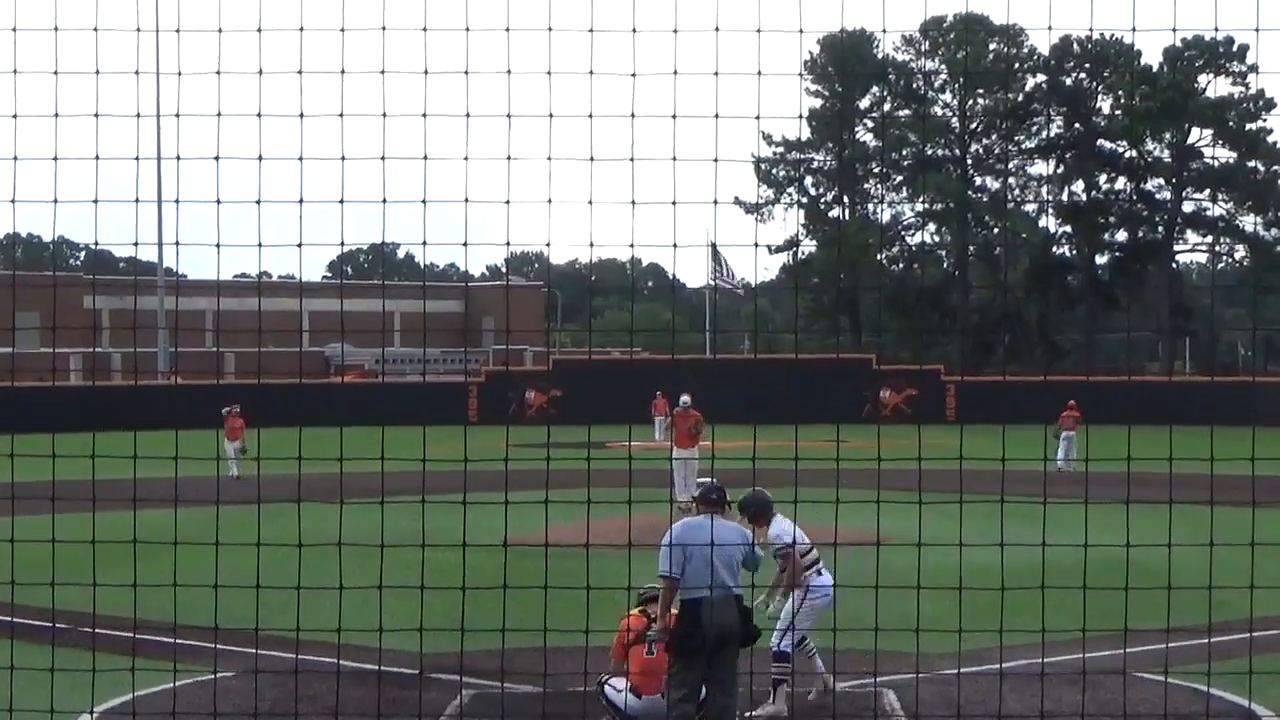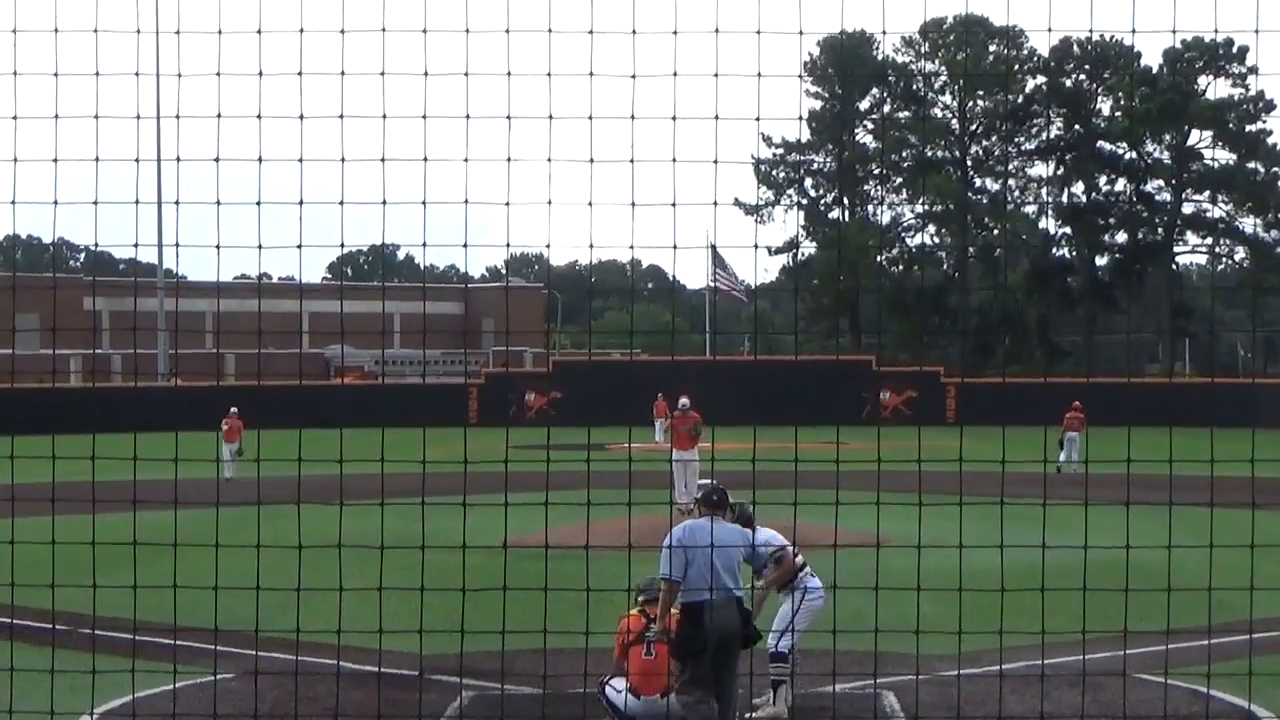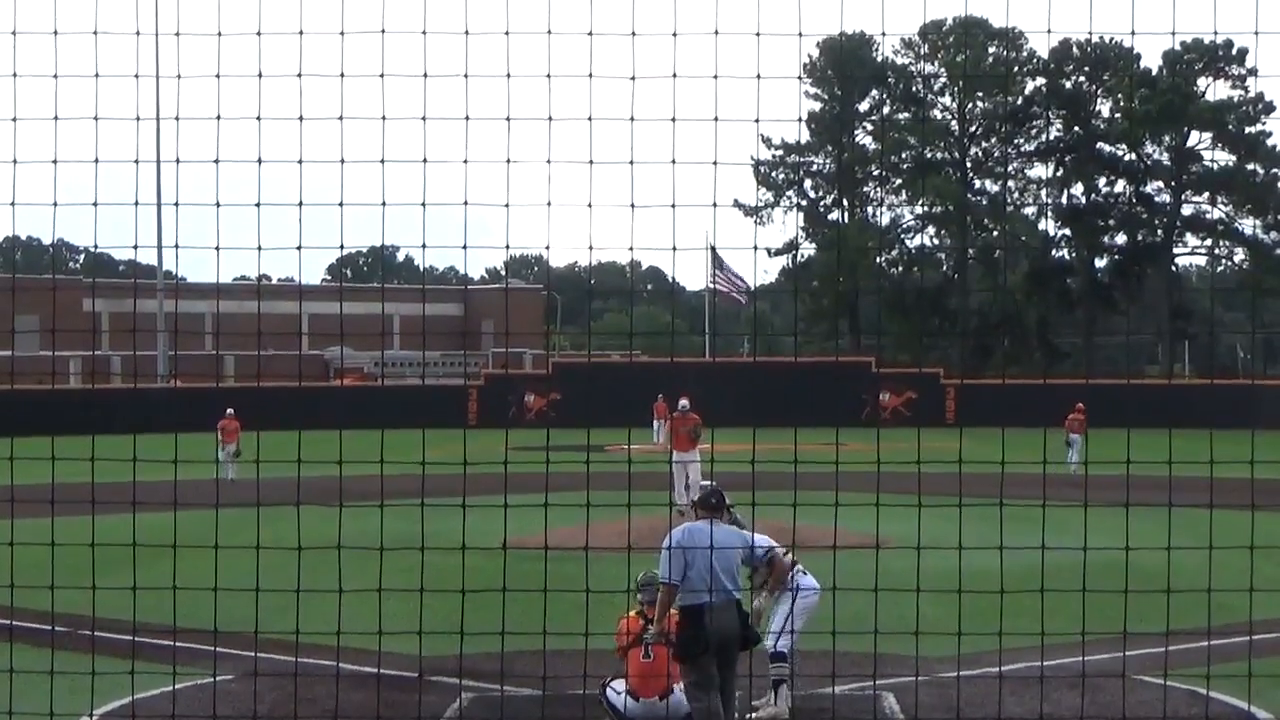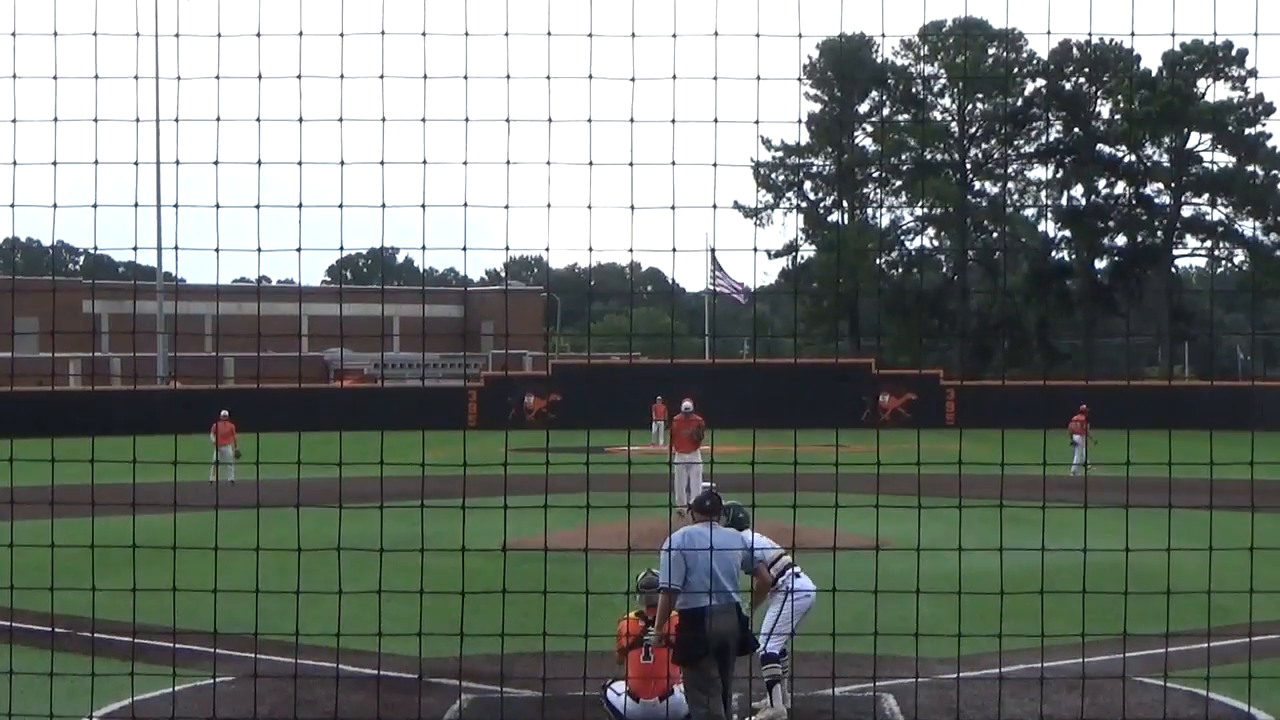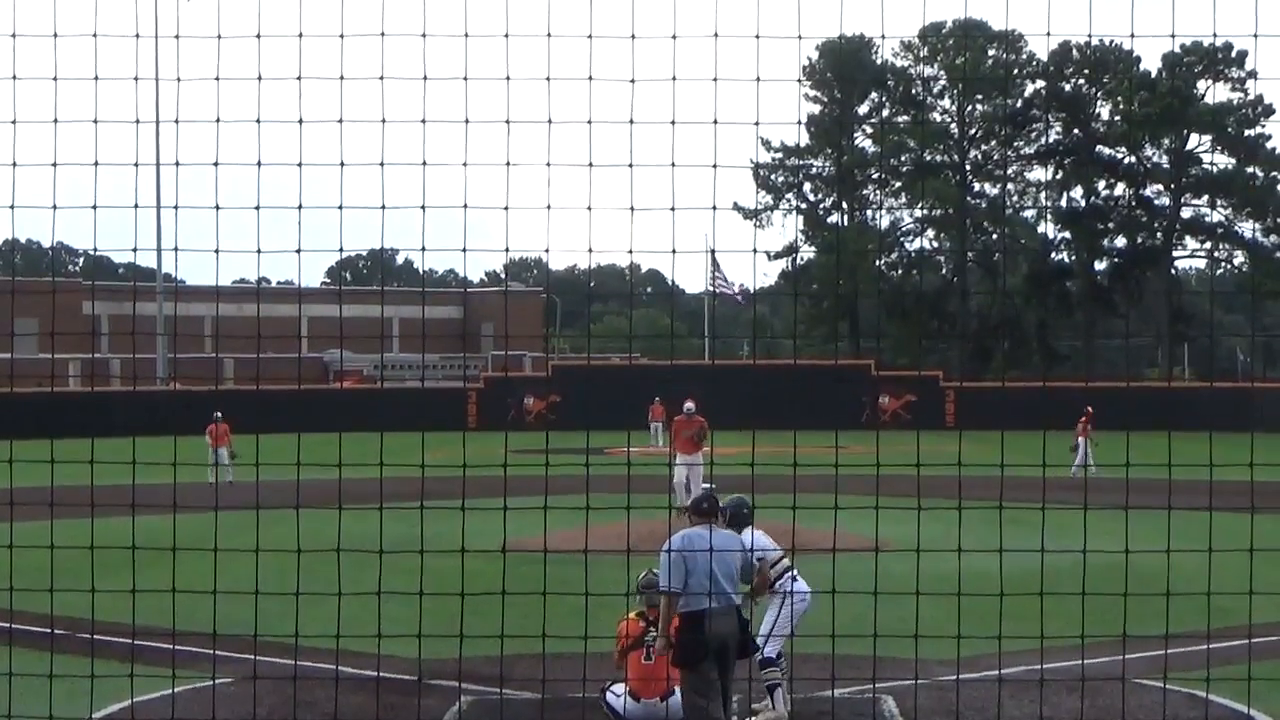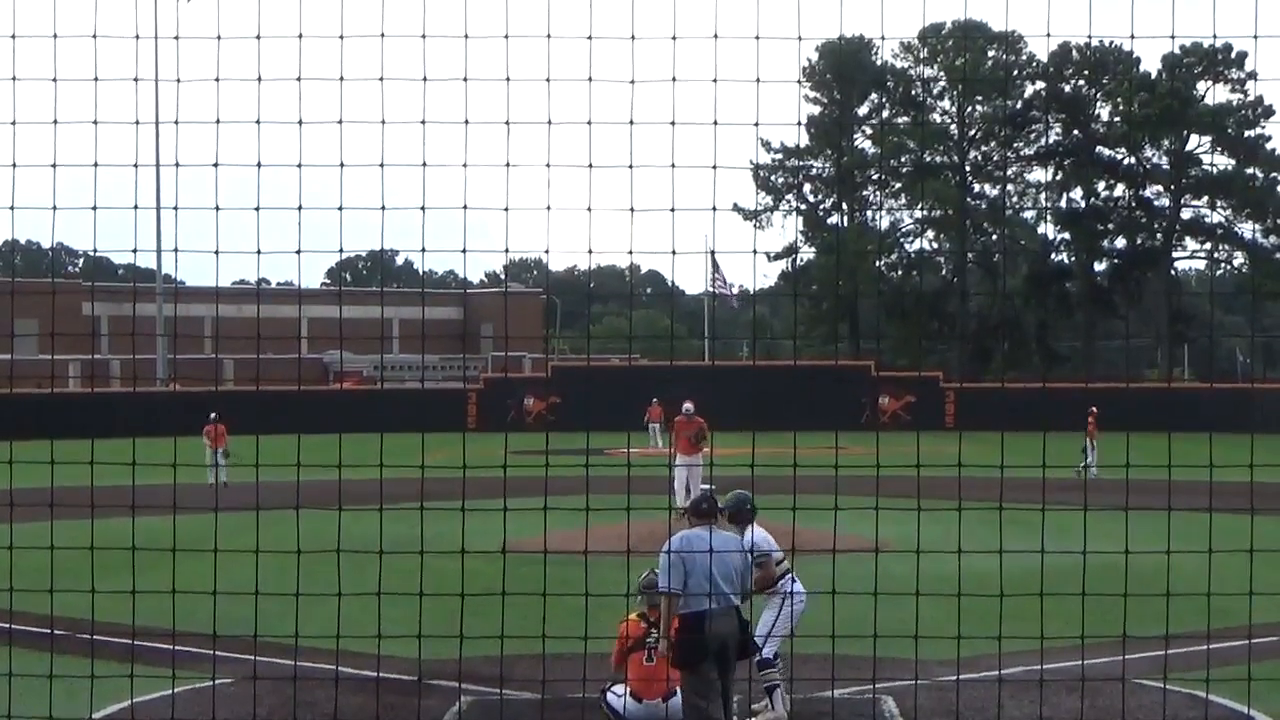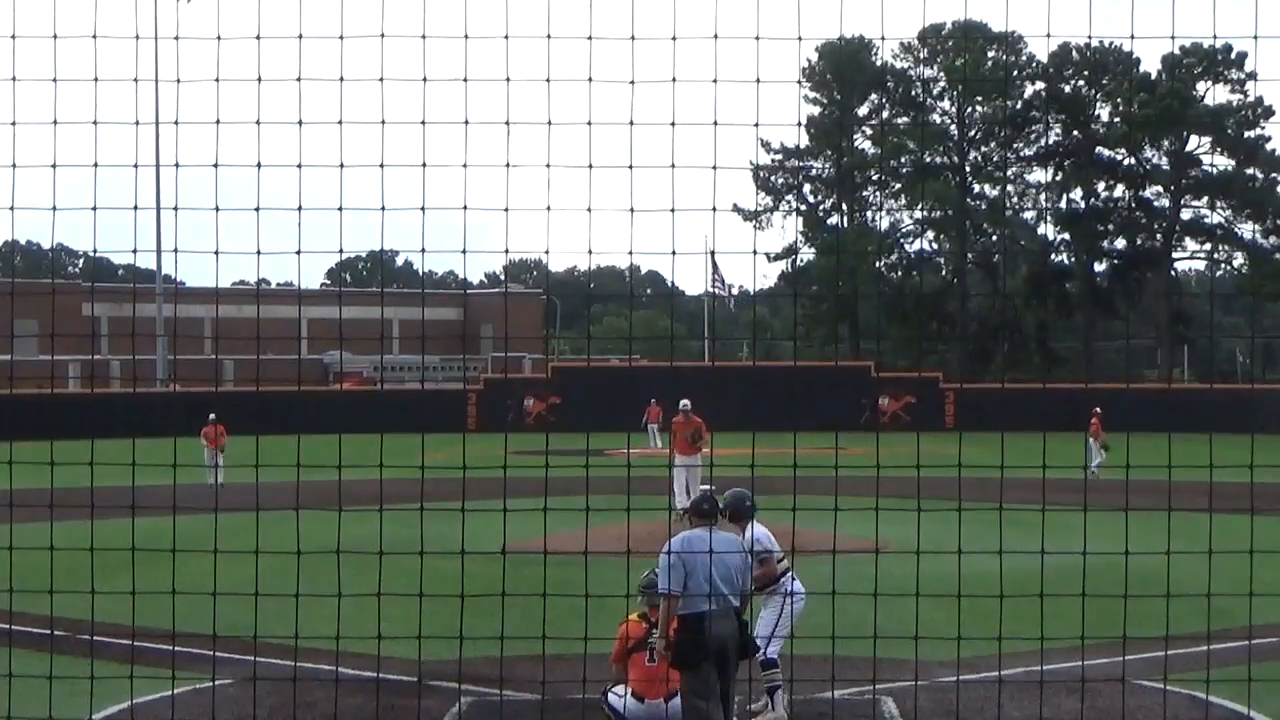
dt=0.2s
person 1, frame 1
left shoulder: (681, 529)
right shoulder: (740, 533)
left elbow: (670, 580)
right elbow: (756, 564)
left wrist: (663, 617)
left hip: (695, 614)
right hip: (732, 613)
left knee: (682, 683)
right knee: (725, 685)
person 1, frame 2
left shoulder: (682, 532)
right shoulder: (741, 534)
left elbow: (671, 582)
left wrist: (662, 618)
left hip: (697, 617)
right hip: (733, 615)
left knee: (692, 687)
right knee: (725, 686)
person 1, frame 3
left shoulder: (682, 534)
right shoulder: (739, 536)
left elbow: (670, 585)
left wrist: (659, 621)
left hip: (698, 620)
right hip: (732, 617)
left knee: (703, 689)
right knee: (725, 688)
person 1, frame 4
left shoulder: (680, 539)
right shoulder: (737, 539)
left elbow: (670, 590)
right elbow: (764, 579)
left wrist: (659, 627)
left hip: (697, 623)
right hip: (731, 620)
left knee: (704, 694)
right knee: (722, 690)
person 1, frame 5
left shoulder: (679, 541)
right shoulder: (736, 540)
left elbow: (671, 594)
right elbow: (762, 580)
left wrist: (663, 634)
left hip: (697, 626)
right hip: (731, 622)
left knee: (703, 698)
right knee: (722, 693)
person 1, frame 6
left shoulder: (678, 543)
right shoulder: (735, 542)
left elbow: (671, 595)
right elbow: (746, 591)
left wrist: (664, 636)
left hip: (696, 626)
right hip: (731, 623)
left knee: (702, 697)
right knee: (723, 694)
person 1, frame 7
left shoulder: (678, 544)
right shoulder: (736, 543)
left elbow: (670, 596)
right elbow: (745, 594)
left wrist: (663, 636)
left hip: (696, 628)
right hip: (731, 625)
left knee: (700, 698)
right knee: (724, 695)
person 2, frame 1
left shoulder: (777, 532)
right shoulder: (781, 523)
left elbow: (794, 566)
left wrist: (780, 598)
right wrist: (767, 595)
left hip: (810, 588)
right hip: (822, 584)
left knee: (781, 642)
right knee: (791, 634)
left ankle: (777, 703)
right ankle: (823, 677)
person 2, frame 2
left shoulder: (765, 539)
right shoulder: (755, 541)
left elbow: (789, 567)
right elbow: (762, 576)
left wrist: (764, 588)
right wrist: (753, 611)
left hip: (805, 591)
right hip: (802, 590)
left knee: (778, 642)
right knee: (783, 638)
right ankle: (781, 692)
person 2, frame 3
left shoulder: (754, 543)
left elbow: (782, 566)
right elbow: (758, 582)
left wrist: (766, 595)
left hip: (799, 589)
right hip: (791, 589)
left knee: (777, 642)
right knee: (776, 640)
right ankle: (779, 694)
person 2, frame 4
left shoulder: (744, 541)
right shoulder: (754, 537)
left wrist: (753, 606)
left hip: (792, 591)
right hip: (804, 589)
left knee: (767, 646)
right knee: (776, 642)
right ankle: (781, 696)
person 2, frame 5
left shoulder: (746, 540)
right shoulder: (755, 535)
left elbow: (765, 578)
left hip: (788, 594)
right hip: (798, 591)
left knee: (764, 650)
right knee: (773, 645)
right ankle: (780, 699)
person 2, frame 6
left shoulder: (752, 538)
right shoulder: (755, 533)
left elbow: (768, 574)
left hip: (785, 596)
right hip: (789, 594)
left knee: (761, 651)
right knee: (767, 646)
right ankle: (779, 699)
person 2, frame 7
left shoulder: (755, 534)
right shoulder: (750, 533)
left elbow: (770, 571)
left hip: (784, 595)
right hip: (776, 594)
left knee: (765, 651)
right knee: (763, 646)
right ankle: (774, 698)
